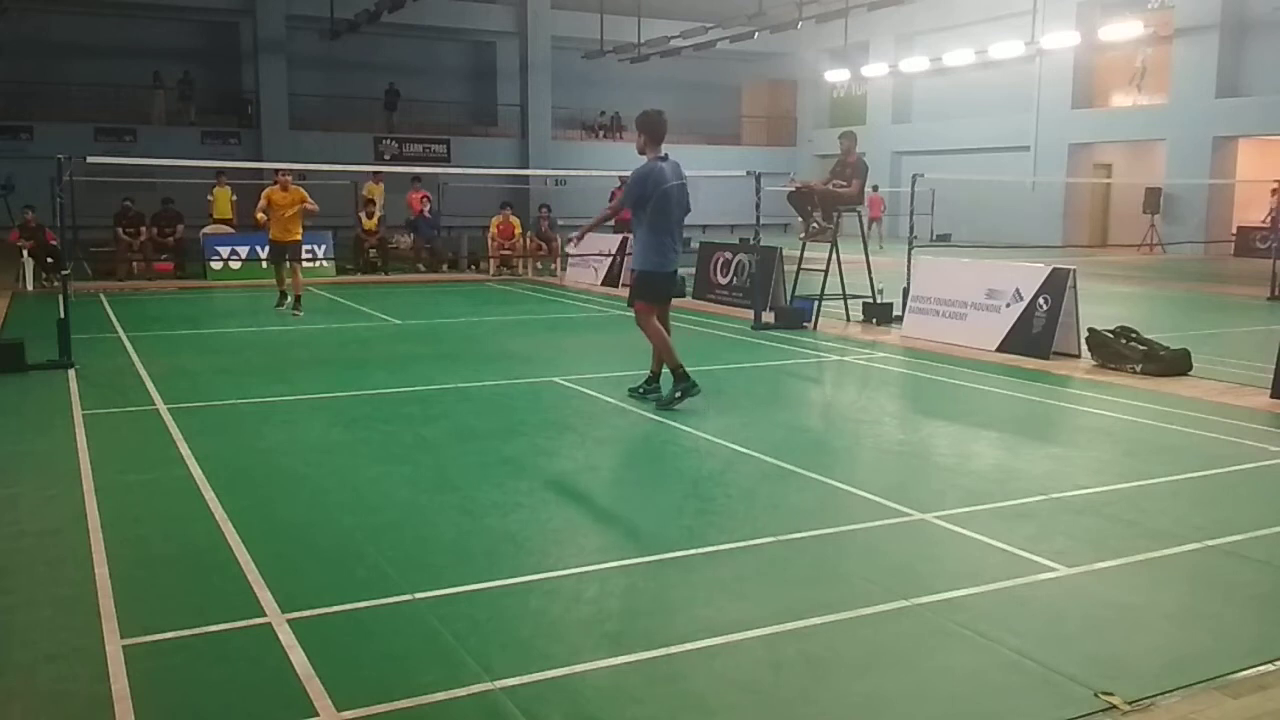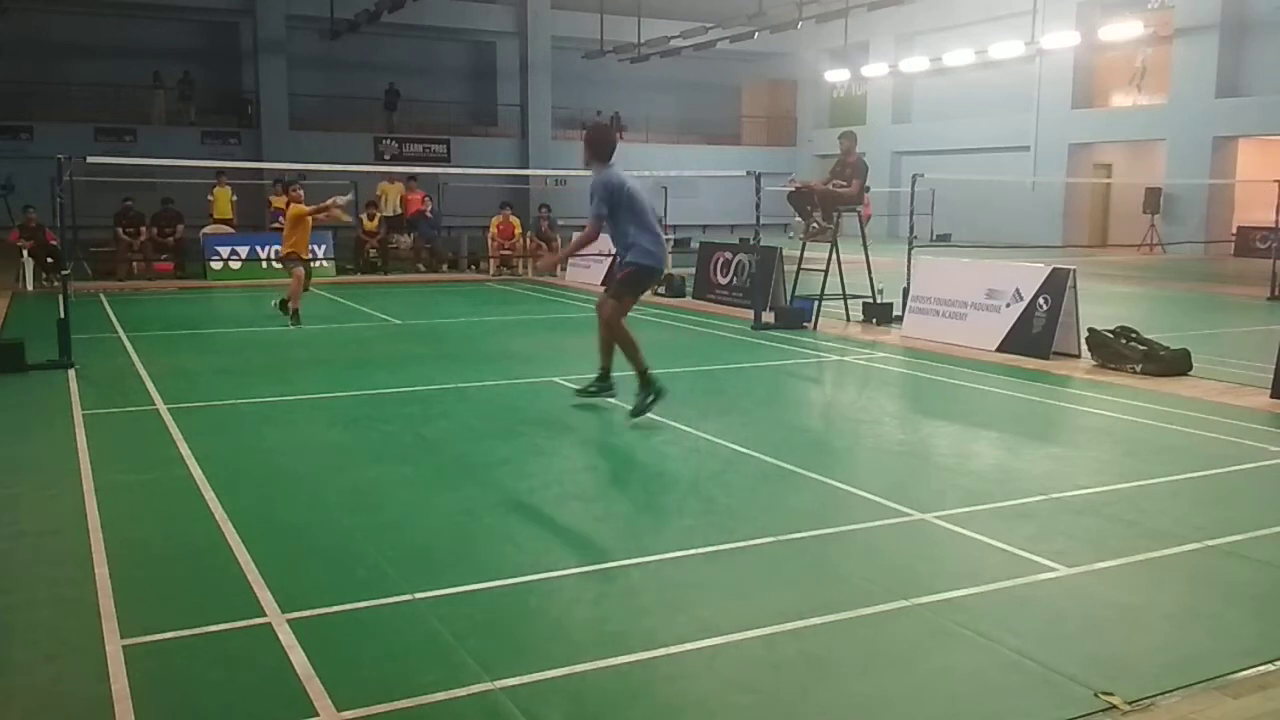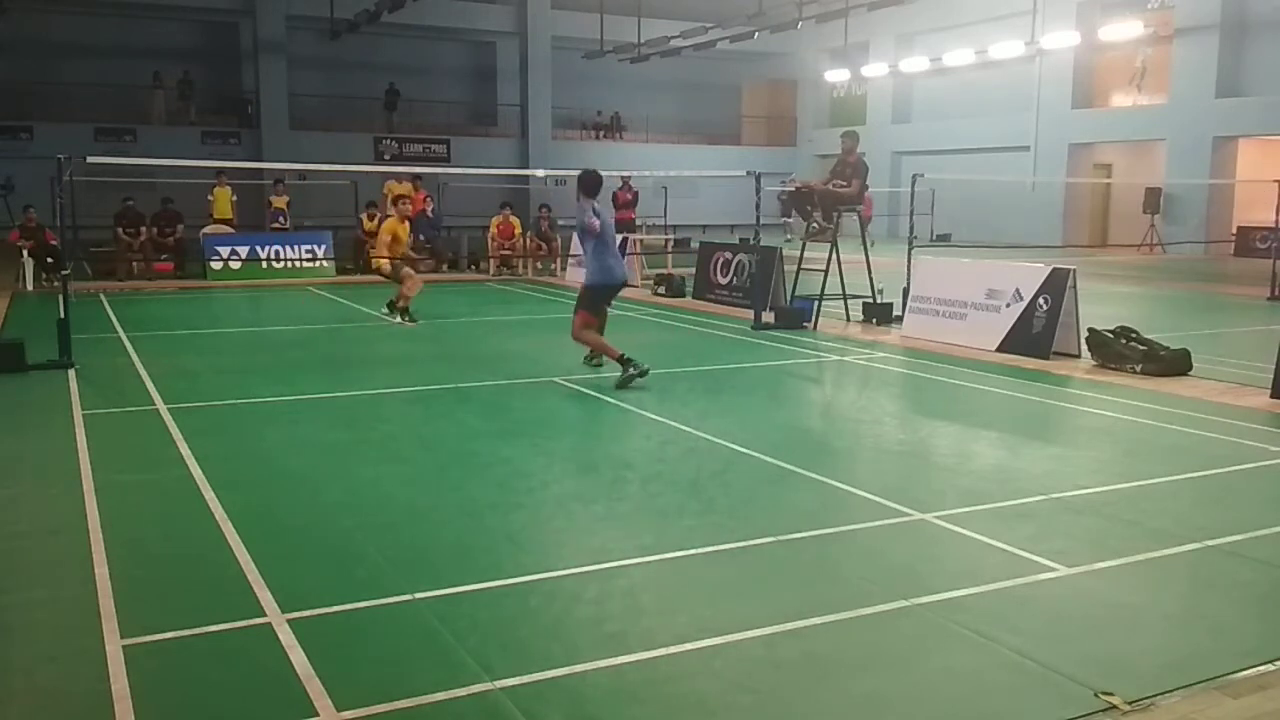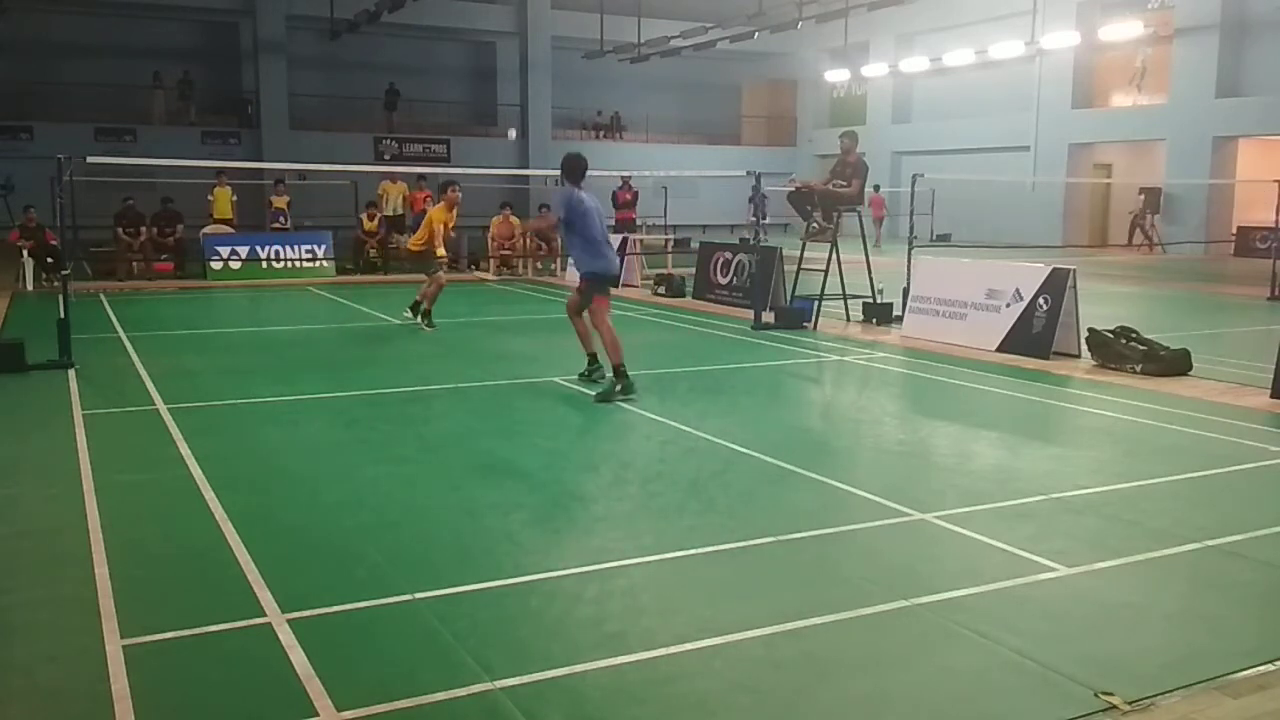
dt=1s
person 1, frame 1
left shoulder: (644, 174)
right shoulder: (676, 169)
left elbow: (613, 210)
right elbow: (685, 209)
left wrist: (582, 232)
left hip: (649, 260)
right hip: (670, 258)
left knee: (645, 318)
right knee: (660, 317)
left ankle: (682, 379)
right ankle: (653, 381)
person 1, frame 2
left shoulder: (602, 181)
right shoulder: (617, 177)
left elbow: (592, 232)
left wrist: (557, 259)
left hip: (642, 257)
right hip: (641, 254)
left knee: (611, 317)
right knee: (604, 307)
left ankle: (648, 384)
right ankle: (604, 379)
person 1, frame 3
left shoulder: (585, 208)
right shoulder: (600, 212)
left elbow: (594, 223)
left wrist: (593, 225)
left hip: (599, 277)
right hip: (617, 275)
left knee: (579, 332)
right knee: (598, 307)
left ankle: (629, 364)
right ankle: (596, 353)
person 1, frame 4
left shoulder: (567, 195)
right shoulder: (585, 199)
left elbow: (550, 223)
left hip: (597, 270)
right hip: (600, 268)
left knee: (600, 322)
right knee: (572, 308)
left ankle: (621, 379)
right ankle: (593, 364)
